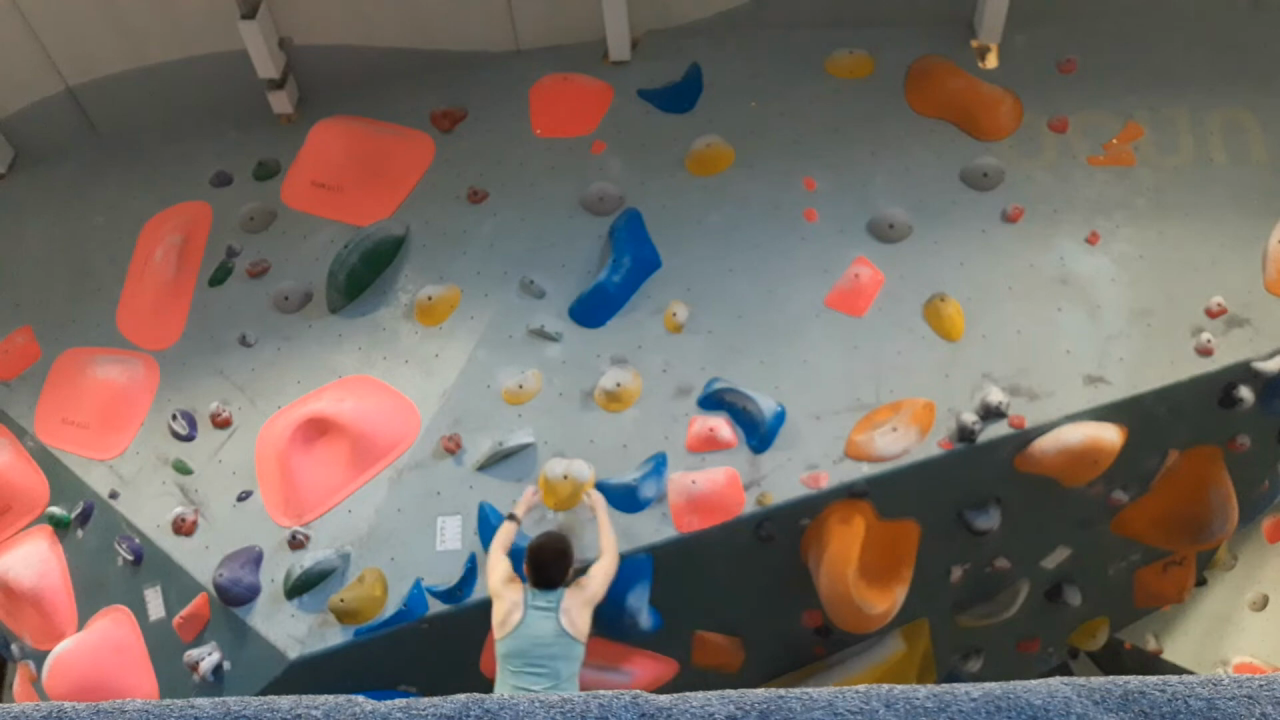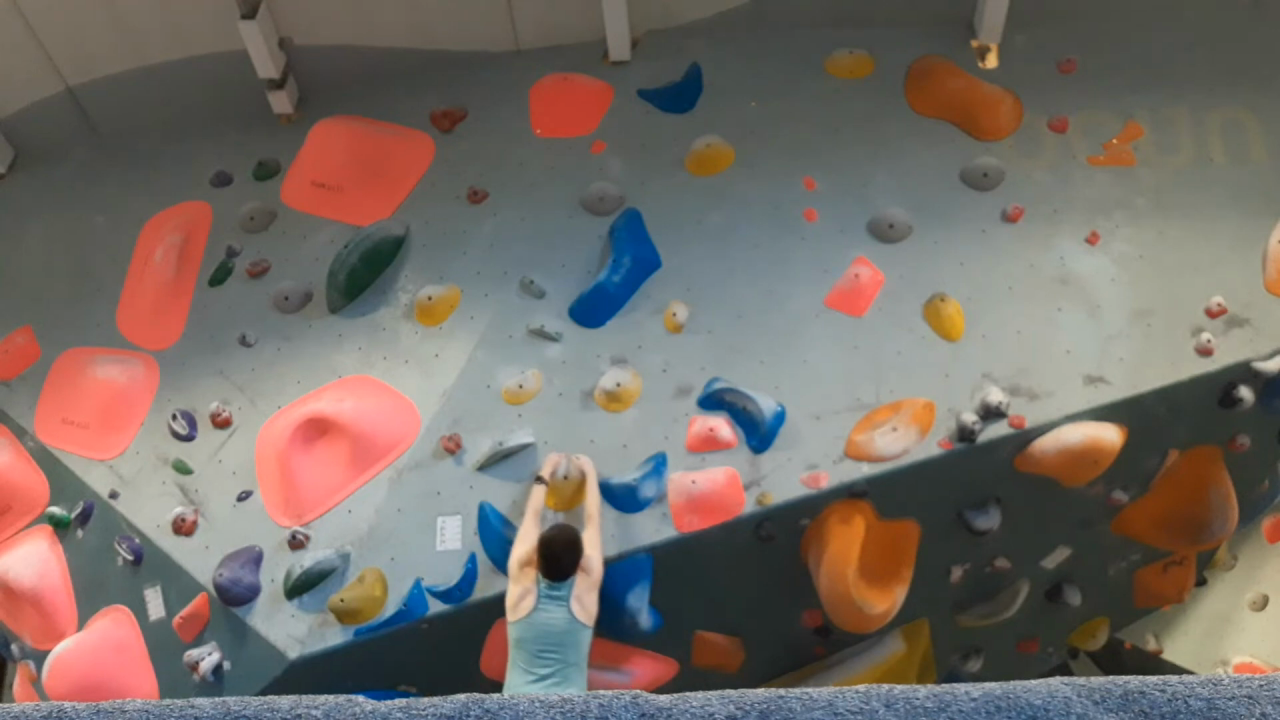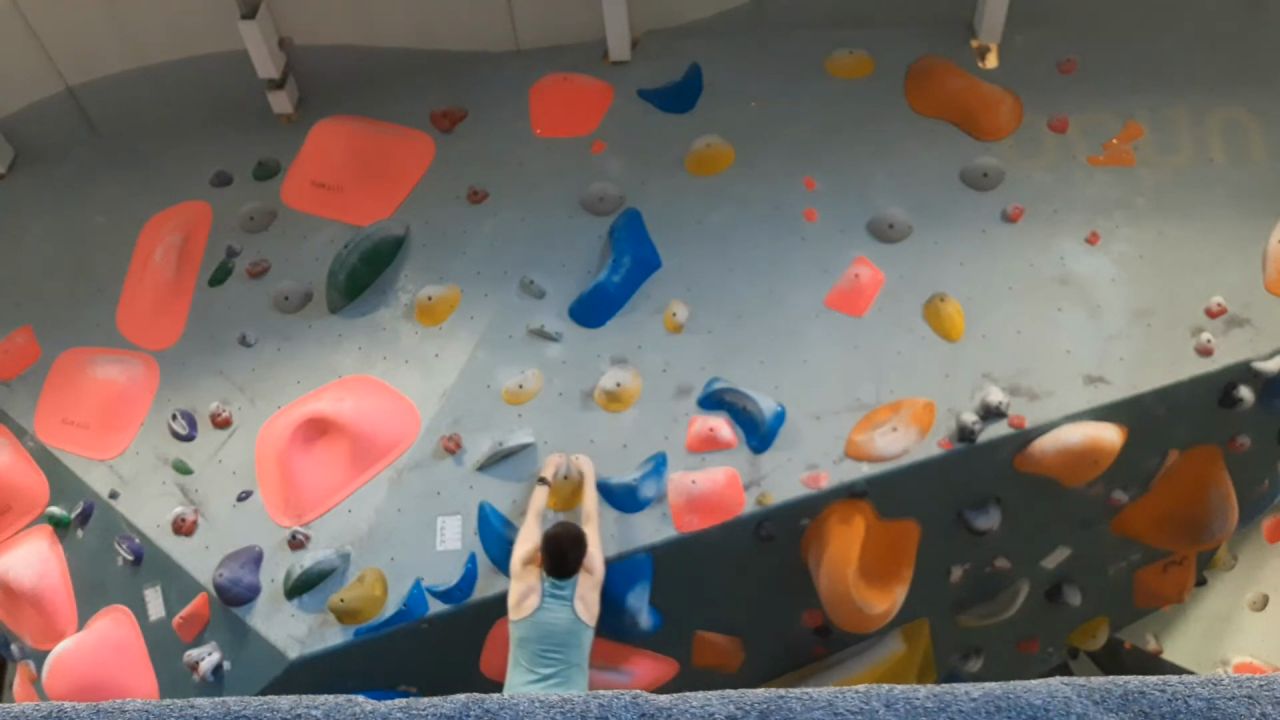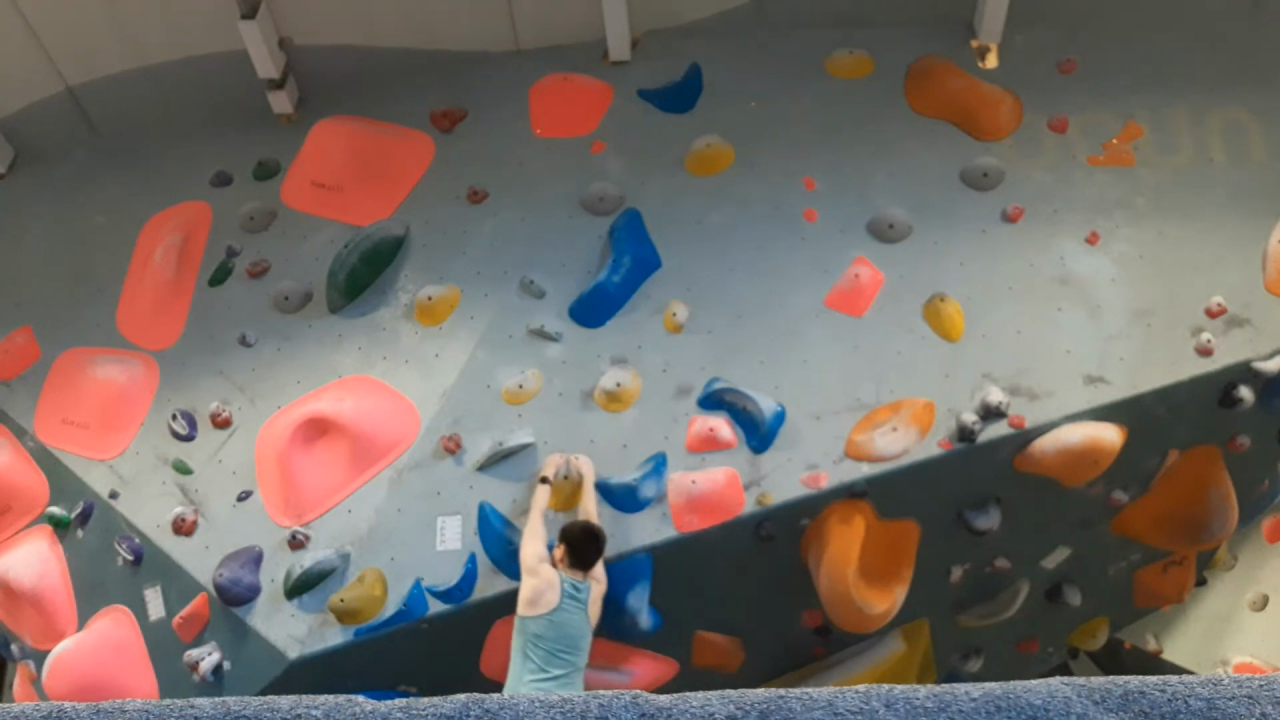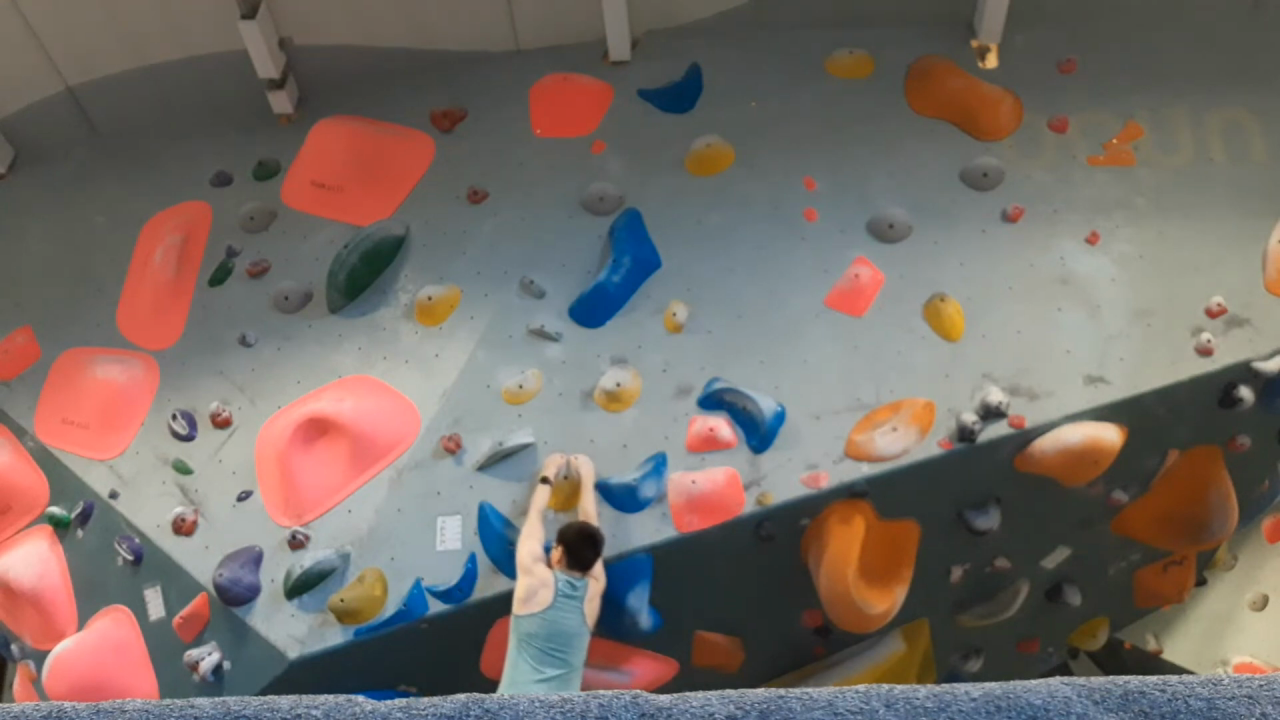
dt=1s
person 1, frame 1
left shoulder: (507, 597)
right shoulder: (580, 601)
left elbow: (497, 551)
right elbow: (609, 557)
left wrist: (520, 510)
right wrist: (600, 508)
person 1, frame 2
left shoulder: (521, 583)
right shoulder: (586, 588)
left elbow: (531, 517)
right elbow: (592, 521)
left wrist: (545, 473)
right wrist: (590, 473)
person 1, frame 3
left shoulder: (524, 583)
right shoulder: (588, 588)
left elbow: (533, 518)
right elbow: (591, 521)
left wrist: (547, 475)
right wrist: (588, 474)
person 1, frame 4
left shoulder: (539, 578)
right shoulder: (596, 591)
left elbow: (537, 516)
right elbow: (590, 525)
left wrist: (548, 474)
right wrist: (587, 477)
person 1, frame 5
left shoulder: (535, 578)
right shoulder: (594, 591)
left elbow: (535, 516)
right elbow: (589, 527)
left wrist: (548, 475)
right wrist: (586, 478)
